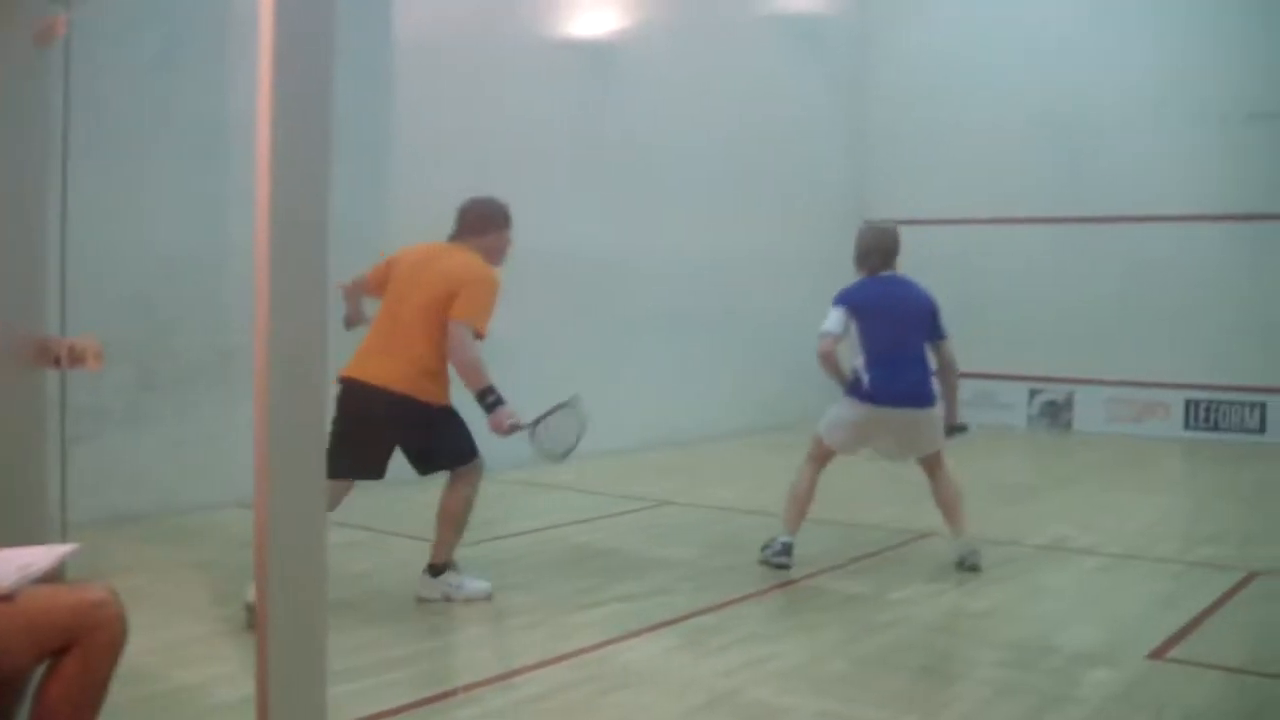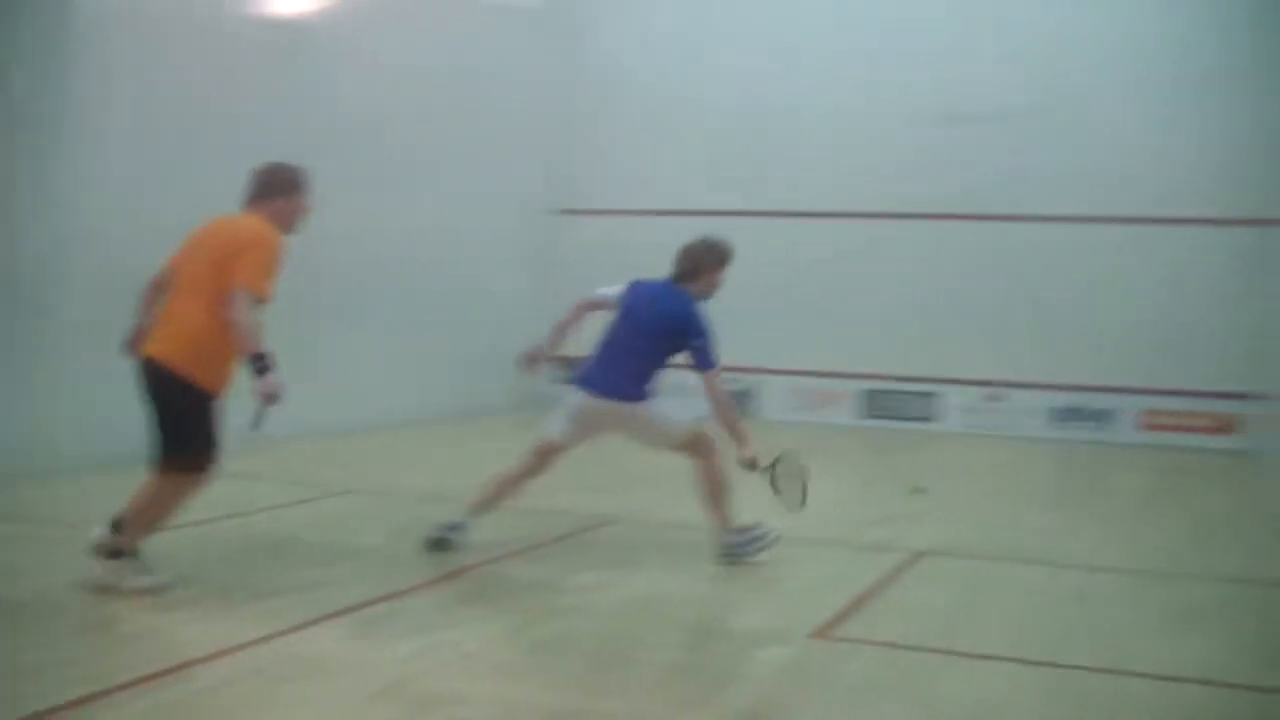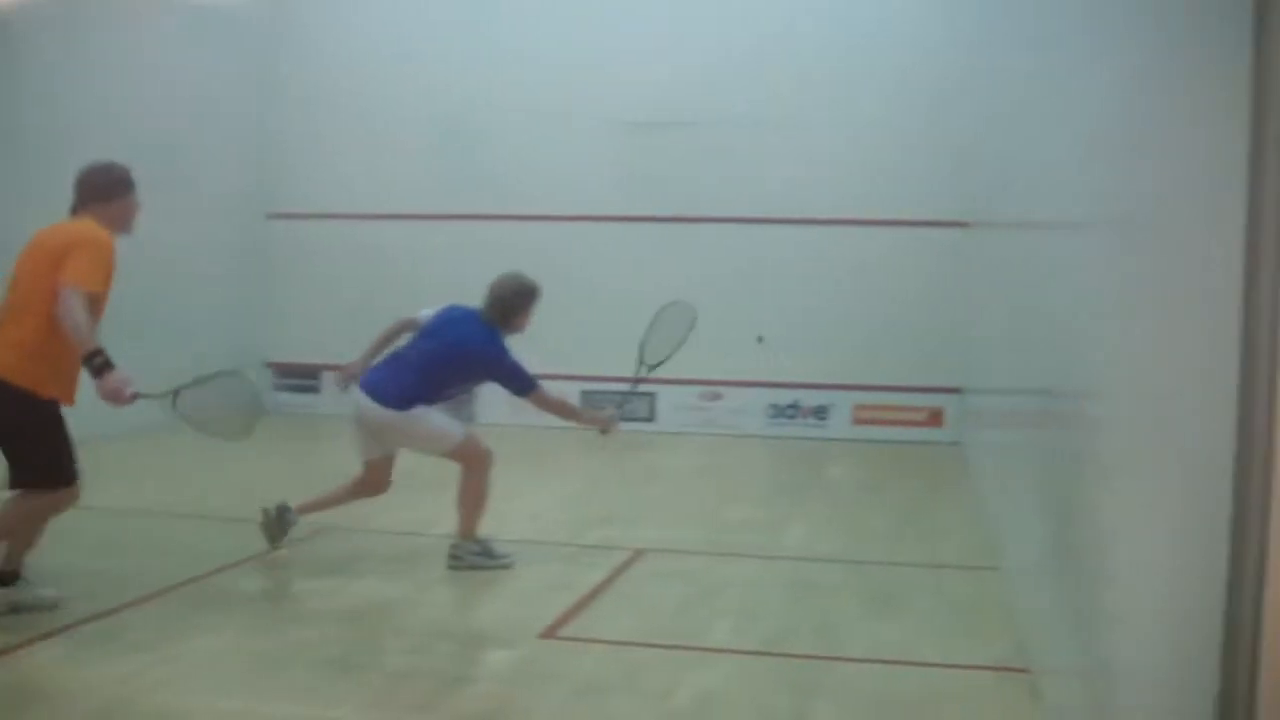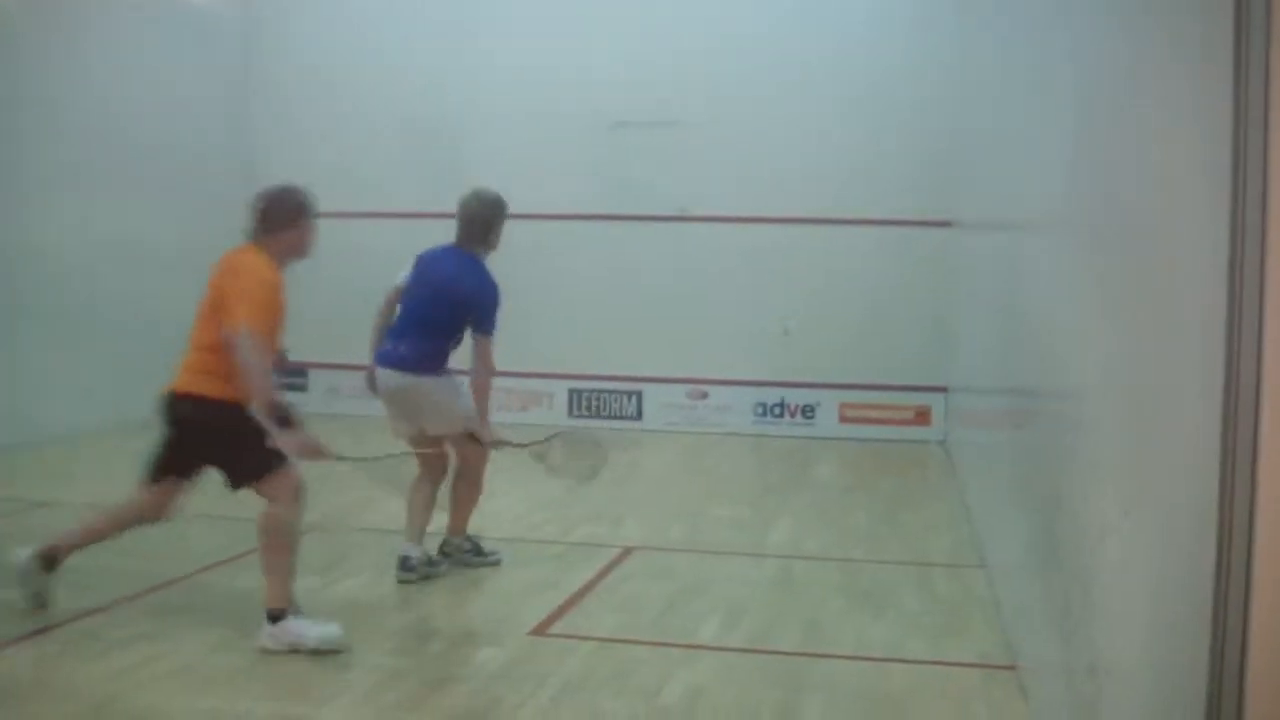
dt=0.3s
person 1, frame 1
left shoulder: (412, 256)
right shoulder: (480, 276)
left elbow: (352, 289)
right elbow: (459, 346)
left wrist: (354, 314)
right wrist: (493, 403)
left hip: (359, 383)
right hip: (412, 398)
left knee: (335, 487)
right knee: (467, 470)
right ankle: (439, 573)
person 1, frame 2
left shoulder: (214, 228)
right shoulder: (261, 240)
left elbow: (158, 282)
right elbow: (238, 309)
left wrist: (143, 327)
right wrist: (262, 368)
left hip: (163, 359)
right hip: (185, 369)
left knee: (187, 464)
right knee: (182, 470)
left ankle: (118, 534)
right ankle: (114, 554)
person 1, frame 3
left shoulder: (53, 236)
right shoulder: (94, 241)
right elbow: (69, 310)
right wrist: (105, 369)
left knee: (47, 487)
right knee: (56, 493)
person 1, frame 4
left shoulder: (241, 261)
right shoulder: (260, 277)
right elbow: (247, 354)
left wrist: (271, 350)
right wrist: (286, 425)
left hip: (196, 396)
right hip: (210, 401)
left knee: (152, 503)
right knee: (287, 489)
left ankle: (44, 559)
right ankle: (280, 618)
person 2, frame 1
left shoulder: (849, 297)
right shoulder: (922, 298)
left elbow: (825, 351)
right elbow: (948, 363)
left wrist: (850, 386)
right wrist: (952, 411)
left hip: (869, 400)
right hip: (917, 403)
left knee: (813, 461)
right knee: (935, 469)
left ankle: (784, 542)
right ankle: (964, 544)
person 2, frame 2
left shoulder: (641, 288)
right shoulder: (691, 323)
left elbow: (587, 303)
right elbow: (715, 390)
left wrist: (547, 346)
right wrist: (742, 443)
left hip: (587, 392)
right hip: (627, 402)
left knee: (534, 461)
right knee: (705, 447)
left ankle: (460, 525)
right ankle: (729, 535)
person 2, frame 3
left shoulder: (454, 314)
right shoulder: (494, 360)
left elbow: (405, 325)
right elbow: (548, 403)
left wrist: (364, 362)
right wrist: (599, 422)
left hip: (368, 395)
right hip: (396, 410)
left knee: (373, 482)
right knee: (478, 459)
left ankle: (289, 514)
right ankle: (466, 547)
person 2, frame 4
left shoulder: (427, 258)
right shoulder: (483, 287)
left elbow: (389, 304)
right elbow: (482, 359)
left wrist: (375, 360)
right wrist: (482, 422)
left hip: (390, 371)
right hip: (423, 376)
left knee: (432, 465)
right knee: (474, 453)
left ankle: (412, 553)
right ankle: (456, 542)
